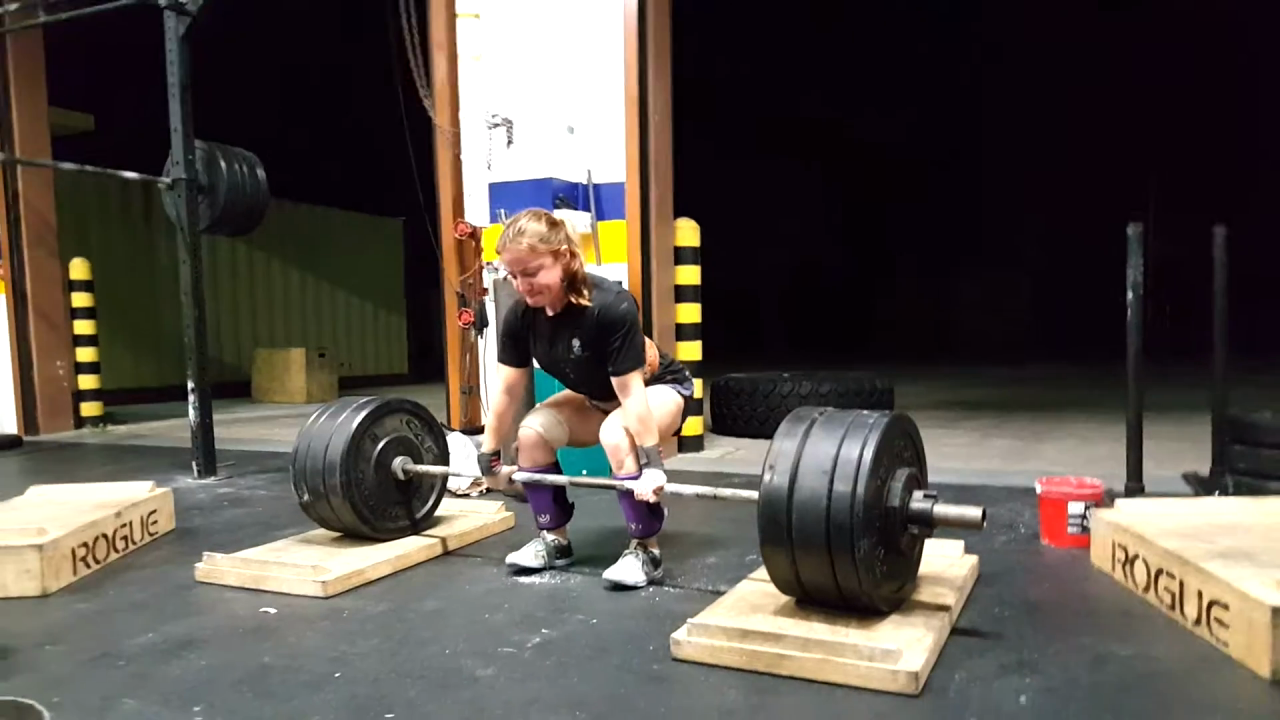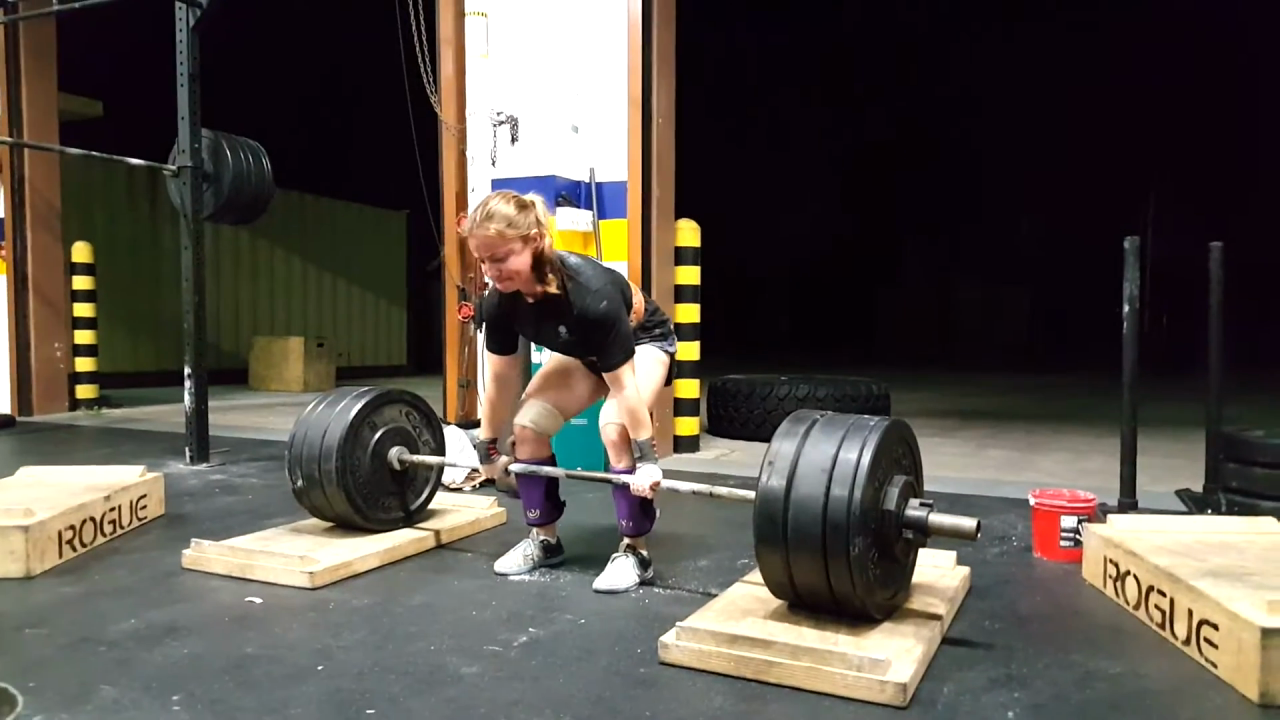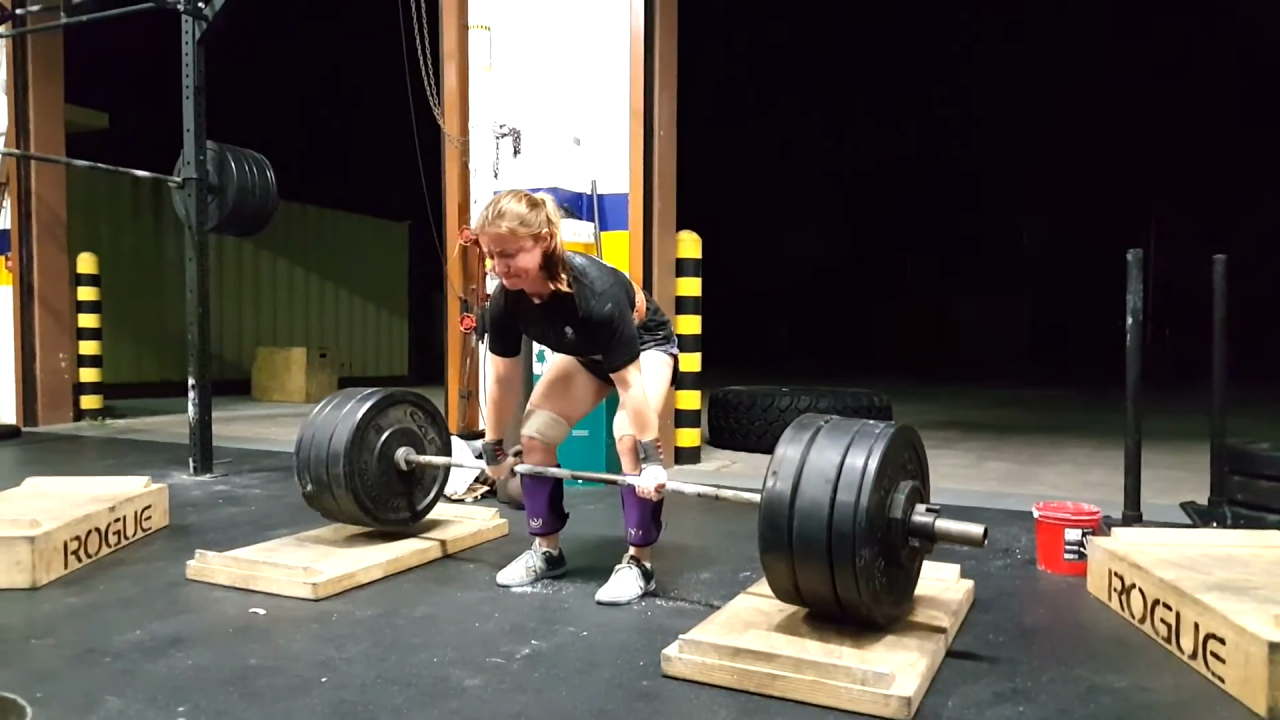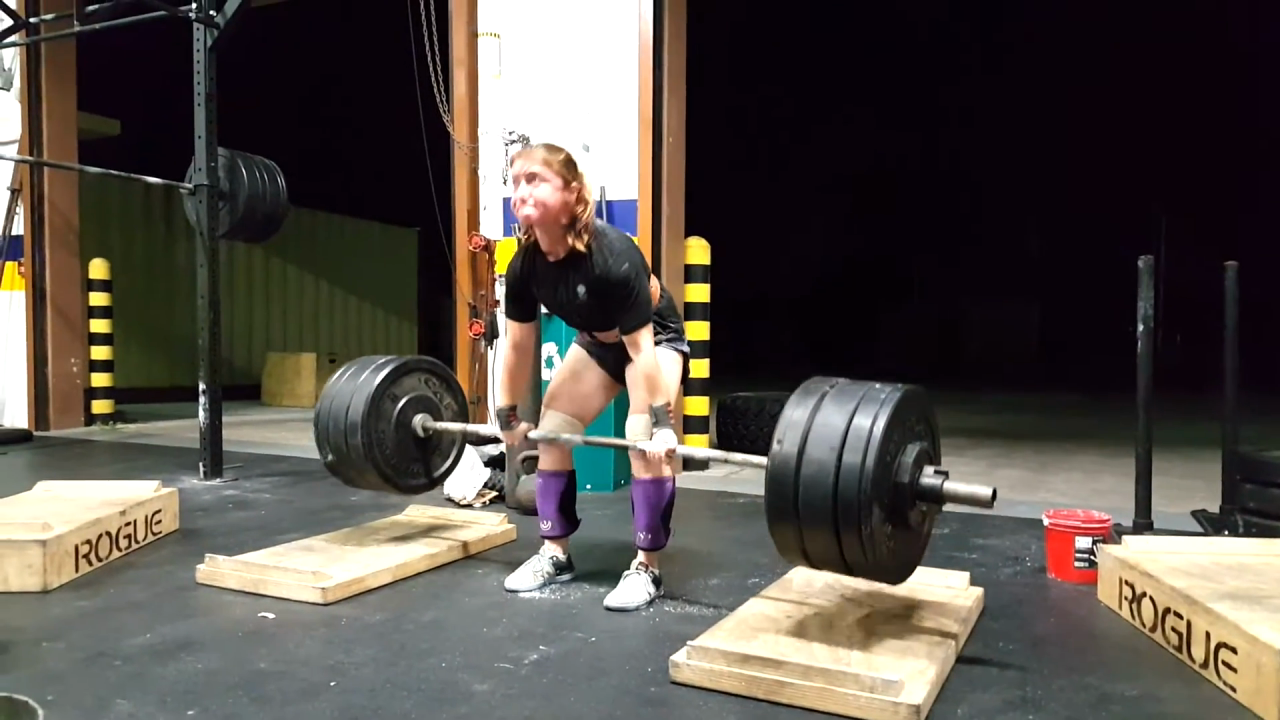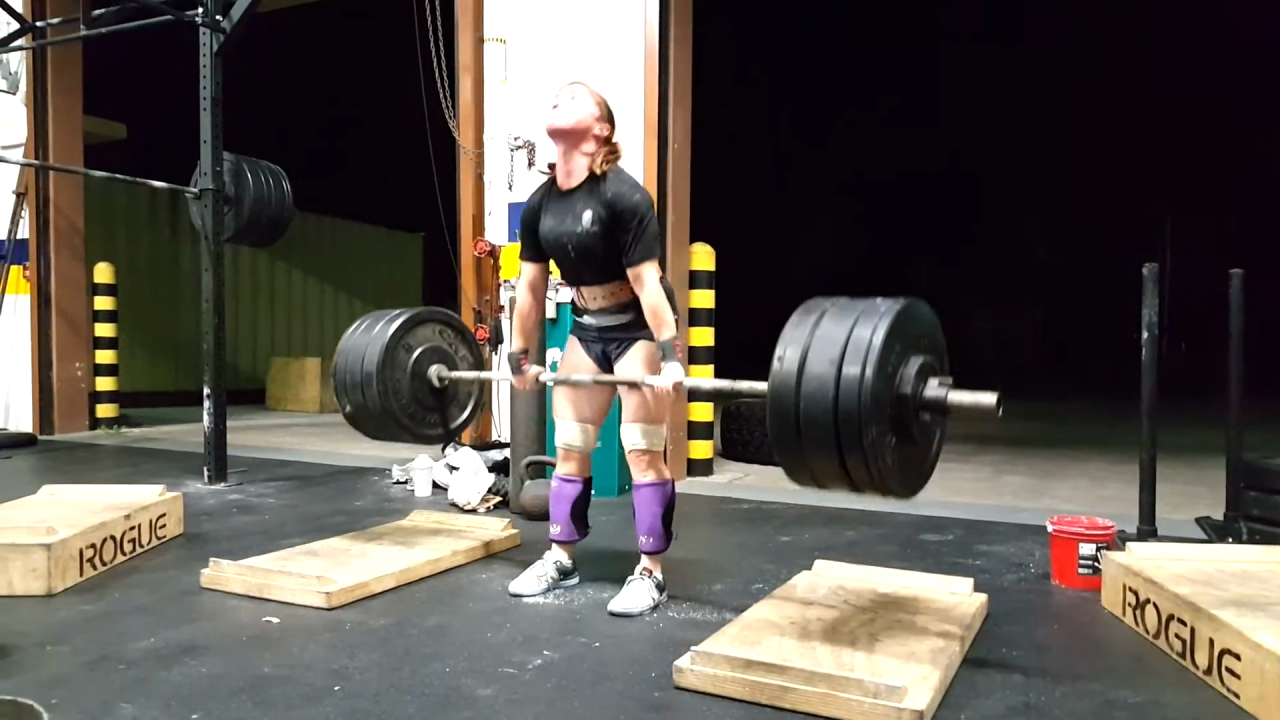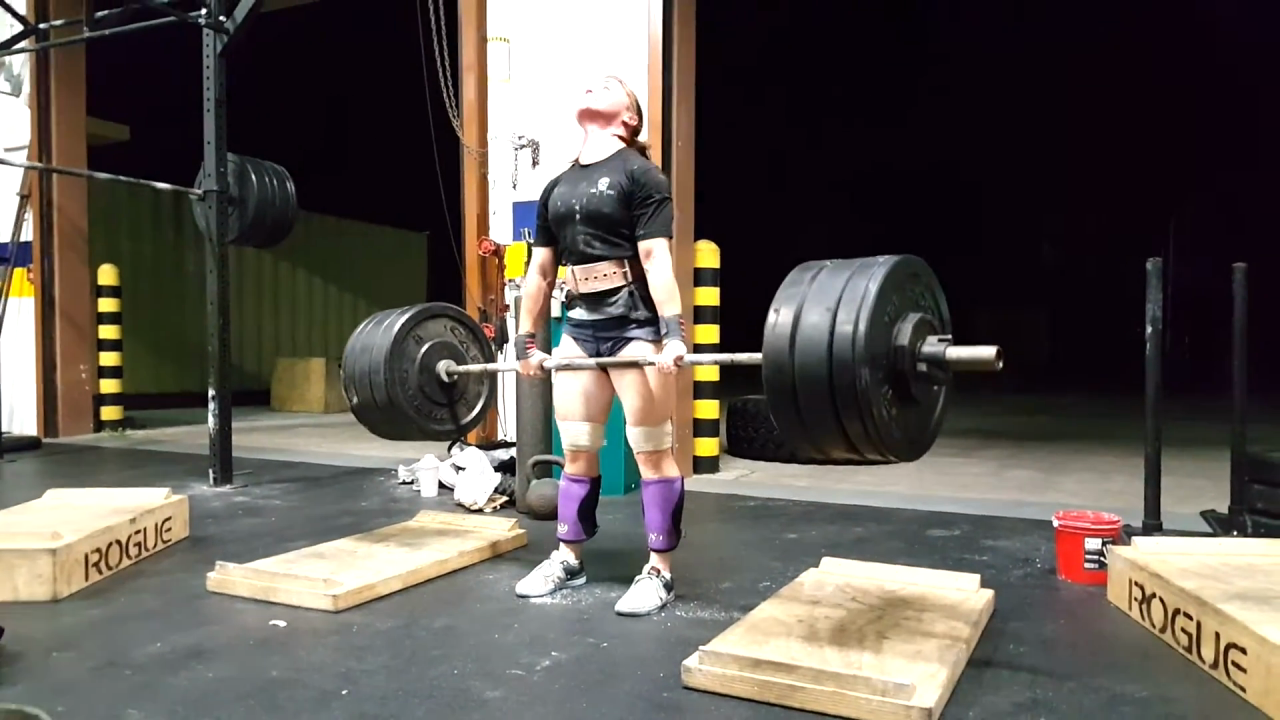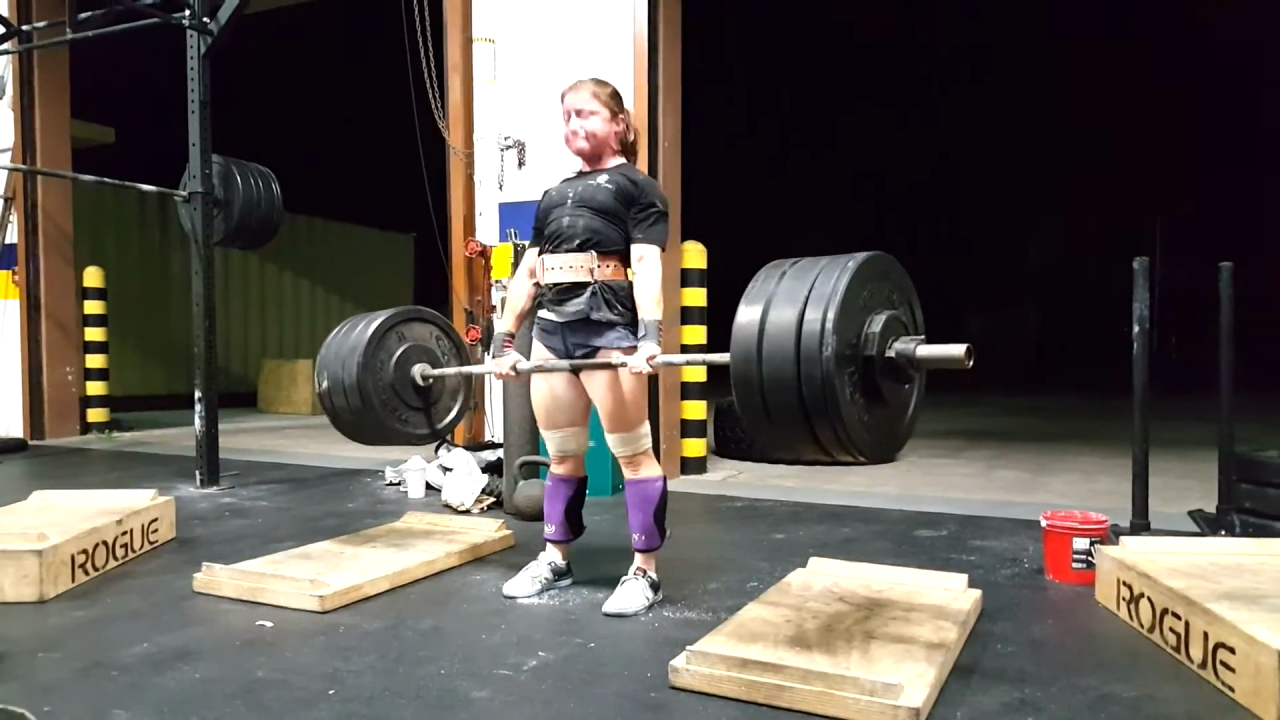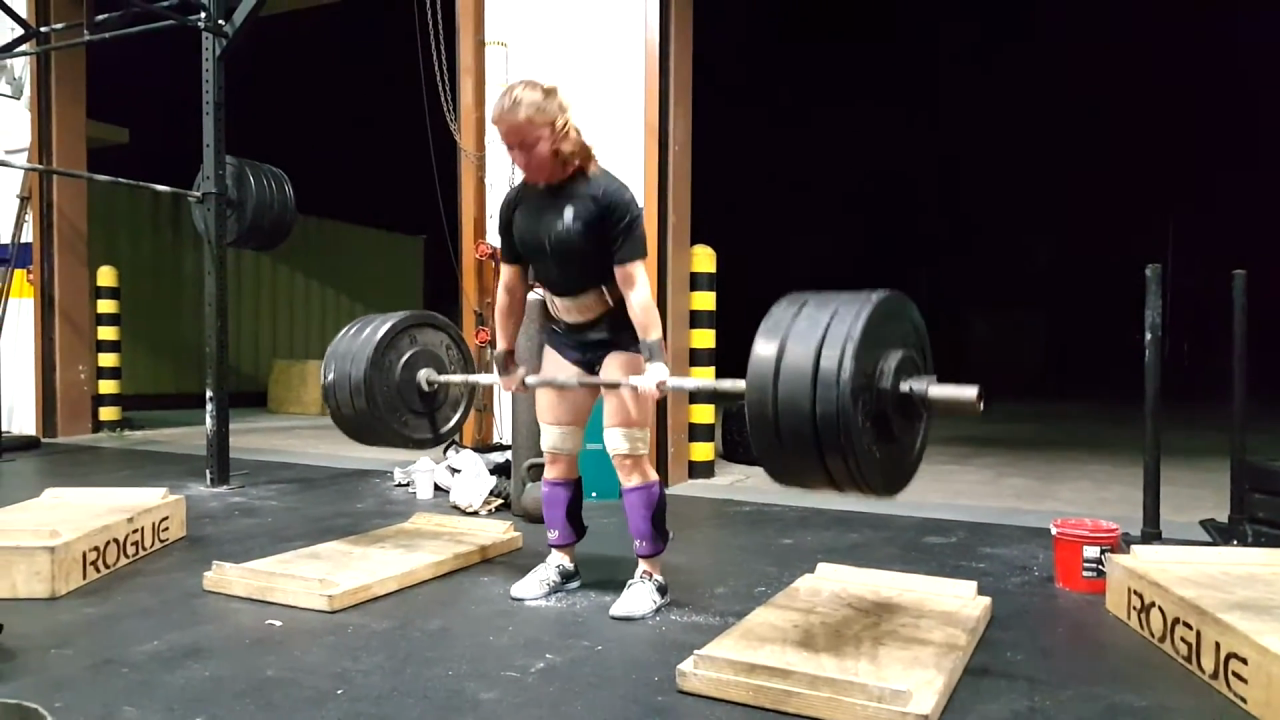
dt=0.5s
person 1, frame 1
left shoulder: (611, 307)
right shoulder: (520, 317)
left elbow: (632, 393)
right elbow: (507, 391)
left wrist: (651, 466)
right wrist: (489, 457)
left hip: (659, 387)
right hip: (595, 398)
left knee: (617, 437)
right knee: (532, 432)
left ankle: (645, 550)
right ankle: (553, 539)
person 1, frame 2
left shoulder: (590, 292)
right shoulder: (499, 302)
left elbow: (623, 385)
right elbow: (500, 380)
left wrist: (647, 460)
right wrist: (488, 448)
left hip: (642, 340)
right hip: (580, 351)
left knee: (615, 427)
right knee: (527, 424)
left ankle: (634, 551)
right ankle: (544, 538)
person 1, frame 3
left shoulder: (597, 293)
right shoulder: (505, 302)
left elbow: (629, 385)
right elbow: (503, 380)
left wrist: (652, 460)
right wrist: (493, 448)
left hip: (644, 343)
right hip: (583, 352)
left knee: (629, 438)
right knee: (535, 434)
left ankle: (638, 563)
right ankle: (546, 549)
person 1, frame 4
left shoulder: (613, 257)
right shoulder: (524, 265)
left elbow: (641, 348)
right elbow: (519, 345)
left wrist: (663, 426)
right wrist: (508, 415)
left hip: (656, 336)
right hip: (596, 342)
left knee: (644, 445)
right knee: (549, 437)
left ankle: (646, 569)
right ankle: (554, 555)
person 1, frame 5
left shoulder: (622, 195)
right shoulder: (539, 205)
left elbow: (648, 283)
right elbow: (531, 288)
left wrist: (669, 358)
right wrist: (519, 357)
left hip: (638, 327)
right hip: (588, 329)
left knee: (642, 448)
right knee: (569, 446)
left ankle: (650, 573)
right ankle: (560, 558)
person 1, frame 6
left shoulder: (639, 174)
right shoulder: (557, 187)
left elbow: (656, 258)
right elbow: (540, 271)
left wrist: (673, 332)
right wrist: (526, 340)
left hip: (634, 320)
right hip: (579, 323)
left knee: (650, 448)
right knee: (576, 449)
left ankle: (659, 571)
right ankle: (567, 557)
person 1, frame 7
left shoulder: (639, 188)
right shoulder: (555, 193)
left elbow: (647, 267)
right elbow: (527, 273)
left wrist: (649, 334)
right wrist: (503, 339)
left hip: (606, 322)
right hip: (551, 324)
left knee: (631, 450)
right knee: (562, 453)
left ankle: (645, 570)
right ankle: (555, 557)
person 1, frame 8
left shoulder: (604, 195)
right shoulder: (516, 204)
left elbow: (634, 284)
right elbow: (511, 287)
left wrist: (652, 359)
right wrist: (505, 357)
left hip: (623, 337)
right hip: (566, 340)
left knee: (627, 453)
right knee: (556, 453)
left ankle: (651, 575)
right ankle: (561, 562)
